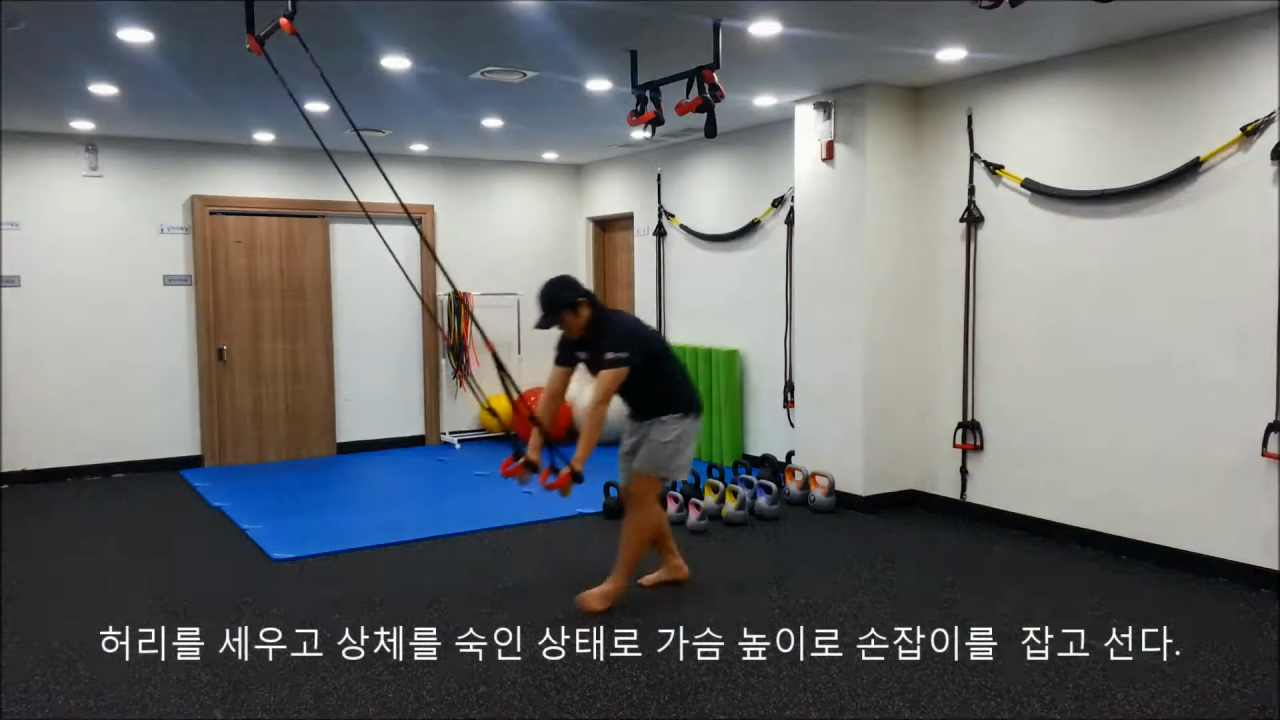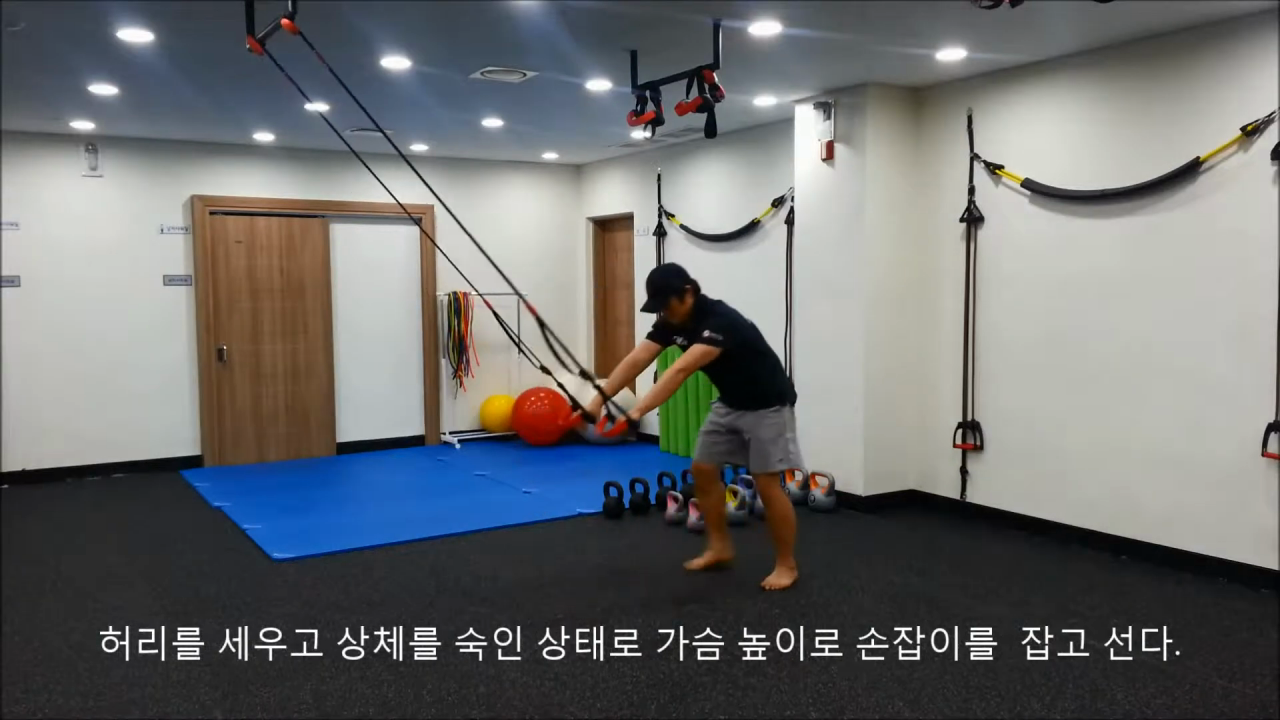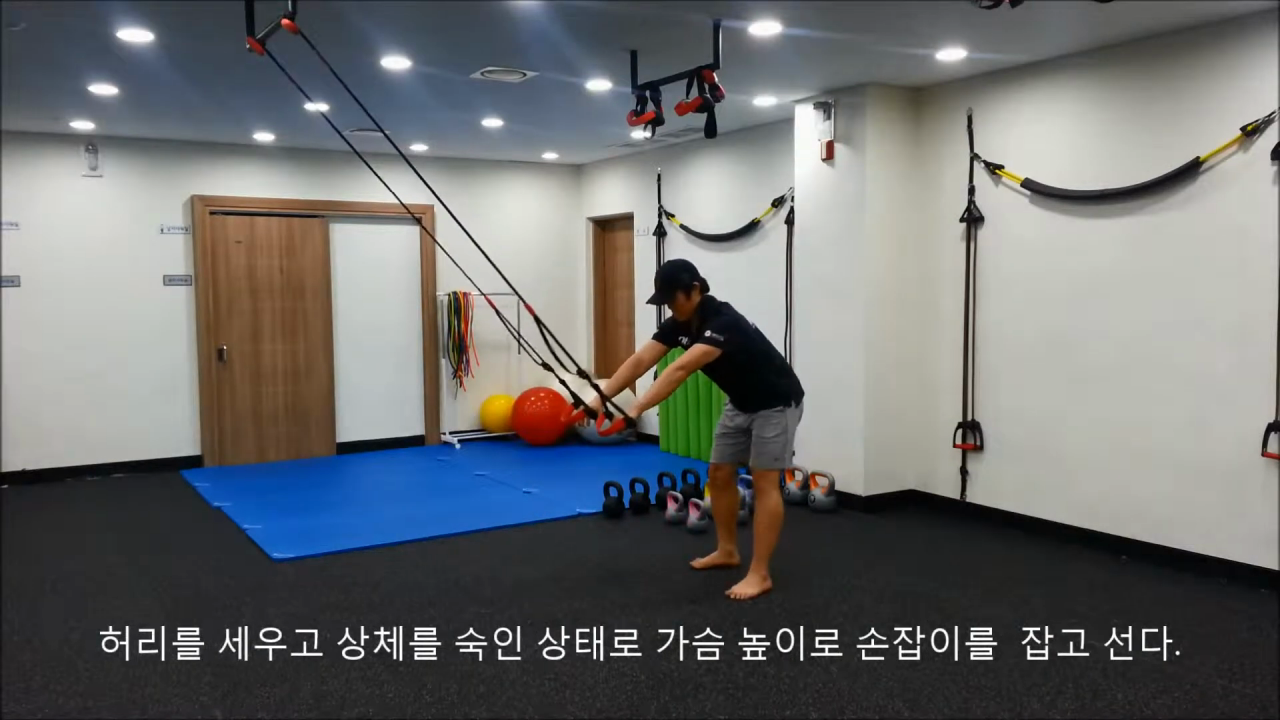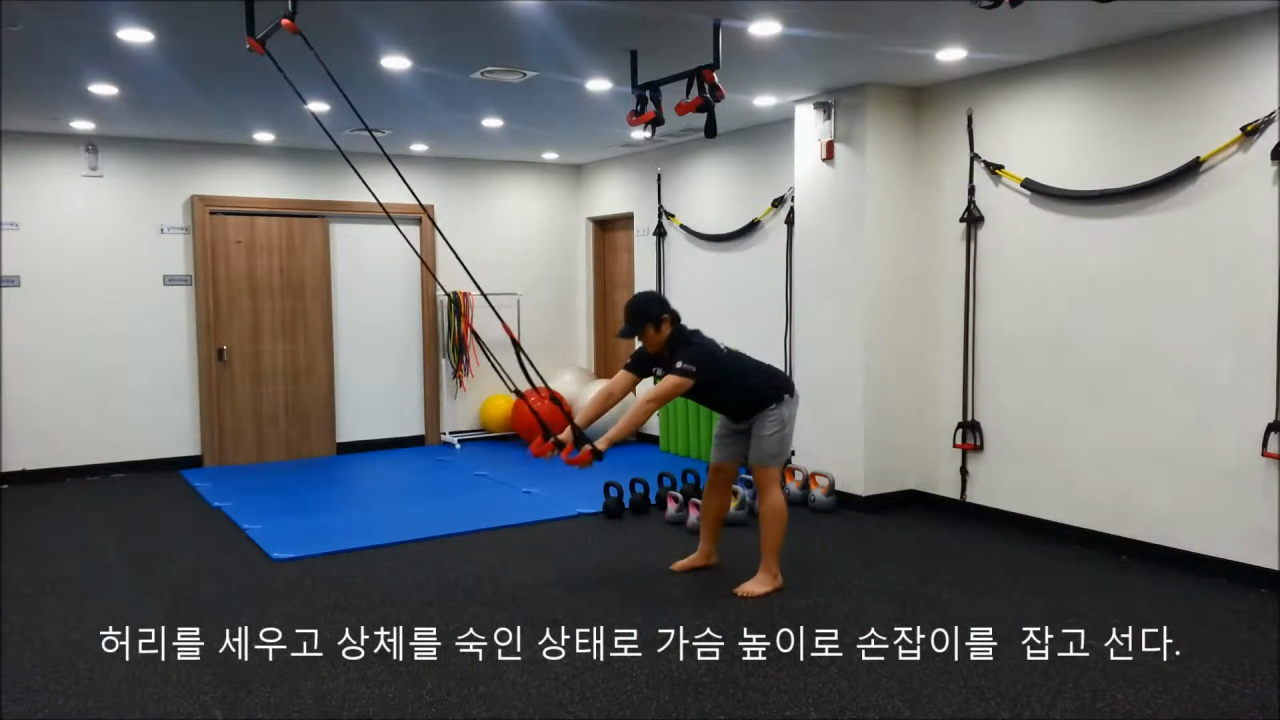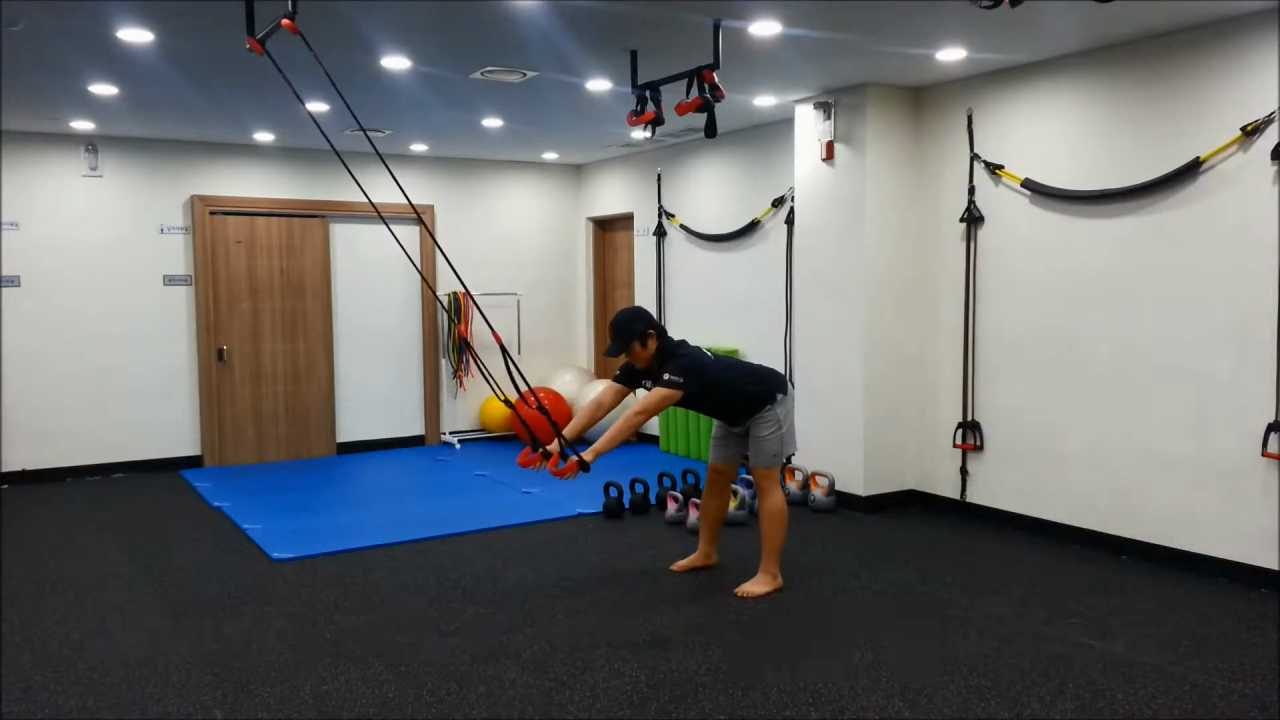
dt=0.7s
person 1, frame 1
left shoulder: (622, 332)
right shoulder: (574, 339)
left elbow: (599, 402)
right elbow: (552, 393)
left wrist: (578, 462)
right wrist: (534, 448)
left hip: (674, 414)
right hip: (641, 414)
left knee: (641, 492)
right knee: (635, 495)
left ankle: (616, 584)
right ankle: (673, 564)
person 1, frame 2
left shoulder: (721, 321)
right shoulder: (672, 323)
left elbow: (680, 371)
right elbow: (635, 361)
left wrist: (638, 412)
right wrist: (597, 400)
left hip: (768, 404)
right hip: (730, 403)
left knee: (766, 484)
right knee: (703, 471)
left ankle: (786, 565)
right ankle: (720, 548)
person 1, frame 3
left shoulder: (724, 322)
right shoulder: (679, 324)
left elbow: (681, 369)
right elbow: (640, 361)
left wrist: (637, 409)
right wrist: (600, 398)
left hip: (776, 403)
right hip: (741, 403)
left knee: (764, 482)
right knee: (719, 474)
left ankle: (759, 574)
right ankle: (726, 550)
person 1, frame 4
left shoulder: (696, 351)
right shoulder: (651, 355)
left elbow: (652, 402)
right elbow: (612, 392)
left wrist: (606, 441)
right wrist: (571, 431)
left hip: (771, 403)
right hip: (737, 410)
left knee: (765, 481)
right knee: (718, 476)
left ankle: (770, 573)
right ankle: (705, 553)
person 1, frame 5
left shoulder: (684, 363)
right shoulder: (641, 366)
left elbow: (640, 414)
right elbow: (601, 404)
left wrist: (591, 454)
right wrist: (558, 443)
left hip: (768, 402)
right hip: (734, 411)
left knee: (765, 480)
right knee: (717, 476)
left ankle: (770, 573)
right ankle: (706, 552)
